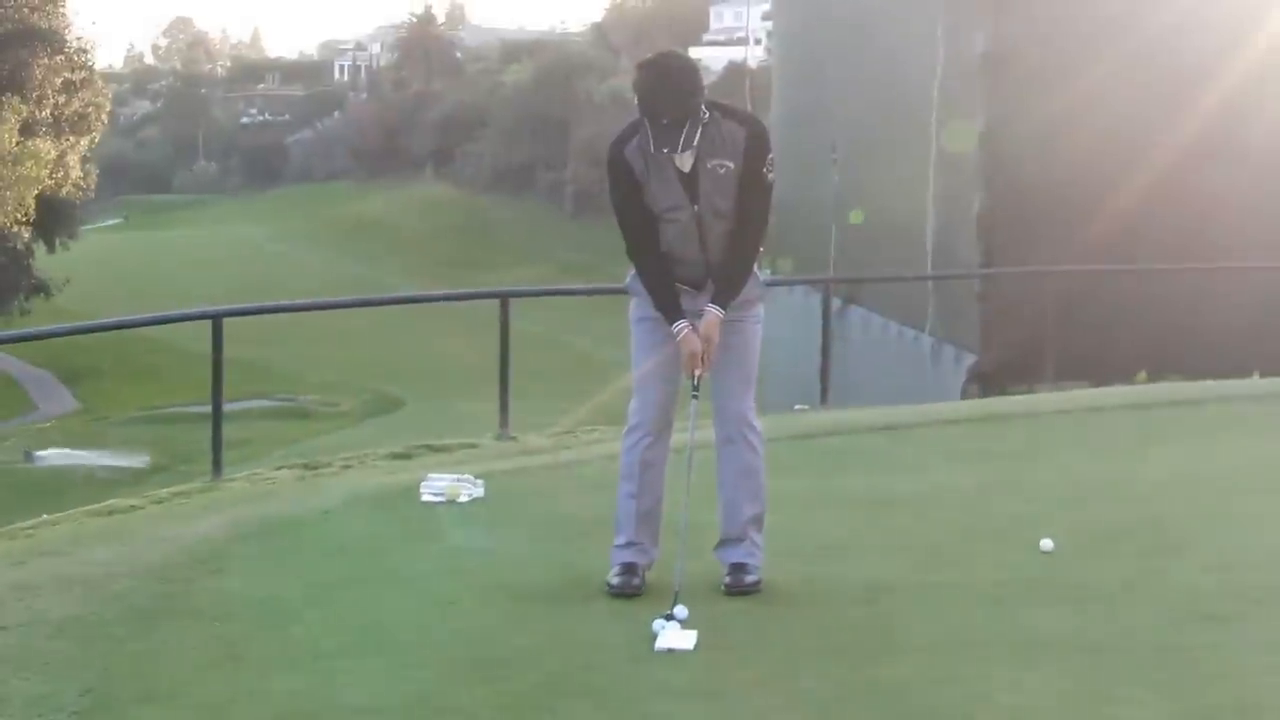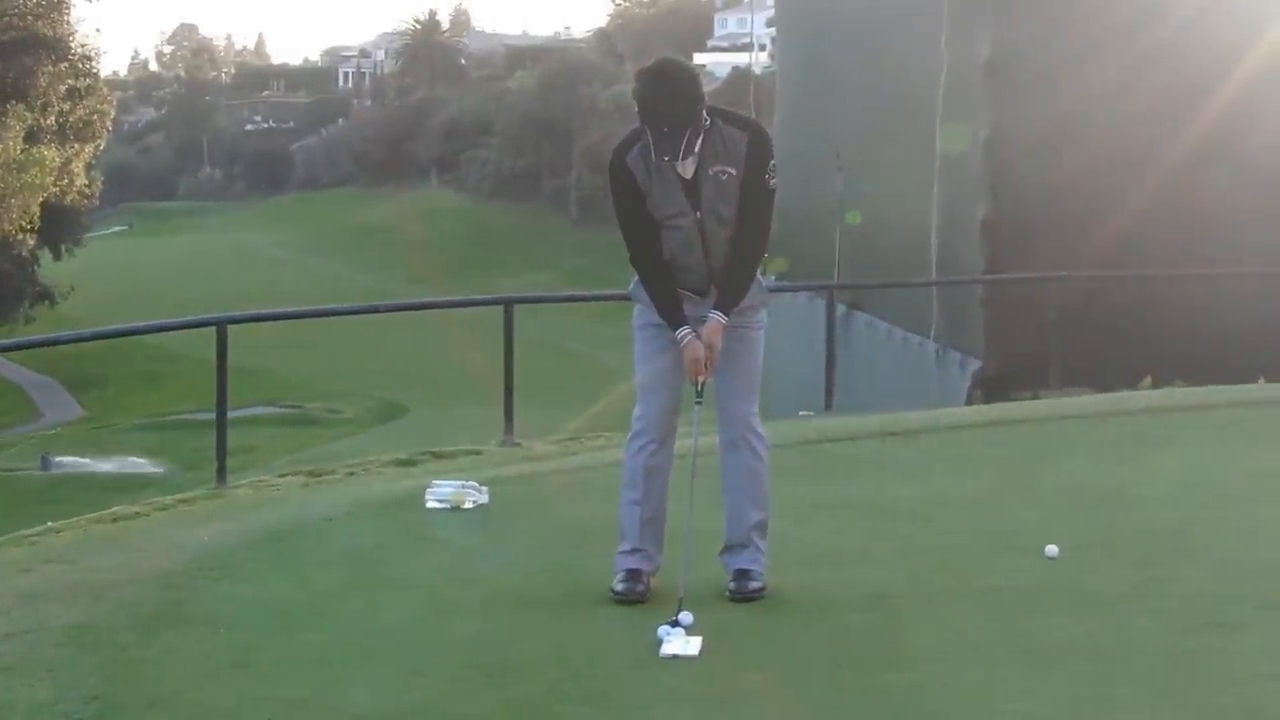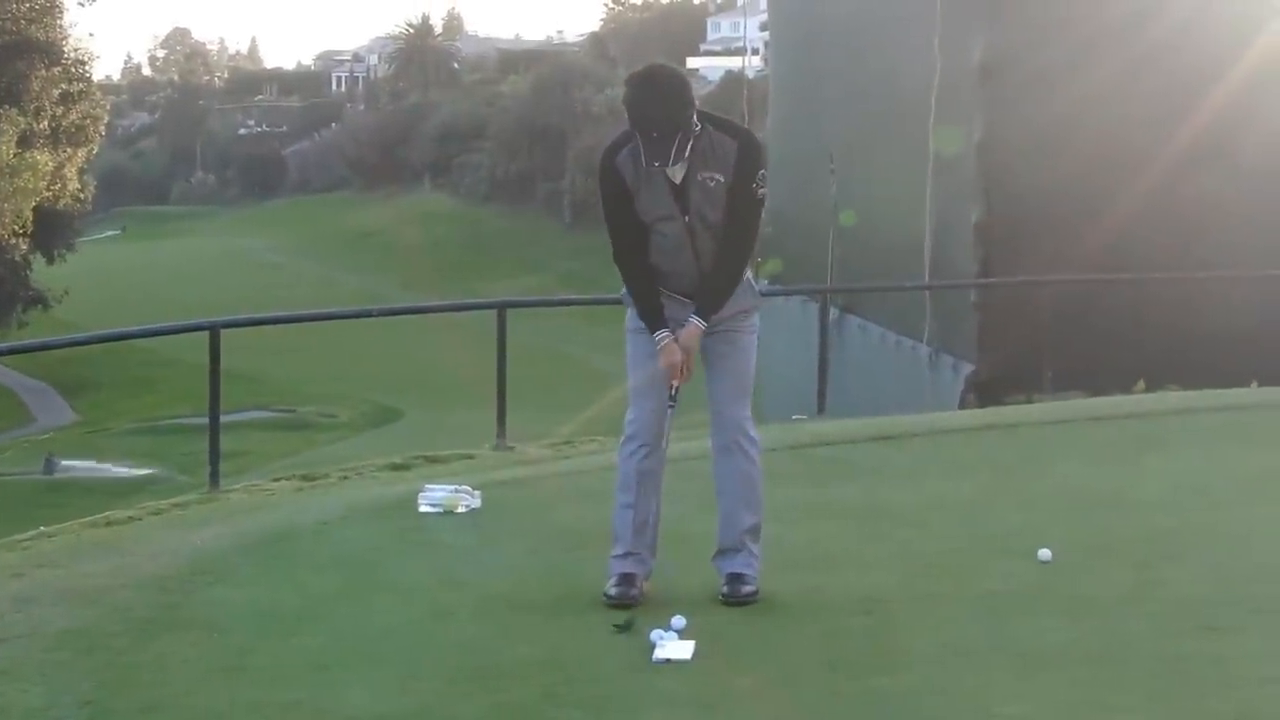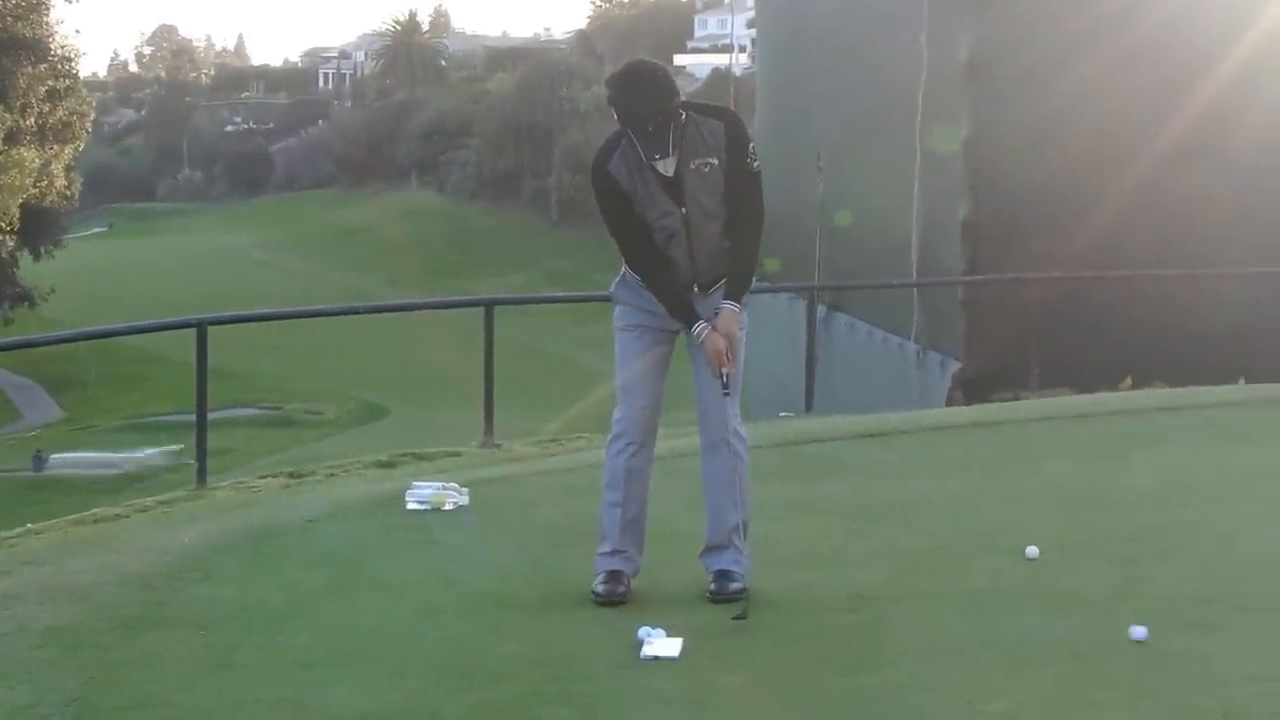
dt=1s
person 1, frame 1
left shoulder: (746, 135)
right shoulder: (626, 151)
left elbow: (751, 231)
right elbow: (641, 247)
left wrist: (715, 310)
right wrist: (679, 325)
left hip: (733, 290)
right hip: (659, 292)
left knee: (738, 419)
right knee: (646, 419)
left ankle: (743, 552)
right ankle: (630, 554)
person 1, frame 2
left shoulder: (749, 141)
right shoulder: (628, 158)
left elbow: (754, 237)
right elbow: (644, 254)
left wrist: (719, 317)
right wrist: (683, 331)
left hip: (736, 296)
right hip: (662, 299)
left knee: (742, 425)
right knee: (650, 425)
left ankle: (747, 559)
right ankle: (635, 560)
person 1, frame 3
left shoulder: (739, 147)
right shoulder: (618, 161)
left elbow: (740, 243)
right elbow: (629, 256)
left wrist: (699, 323)
right wrist: (661, 335)
left hip: (727, 301)
right hip: (654, 301)
left knee: (735, 428)
right knee: (642, 428)
left ankle: (740, 562)
right ankle: (628, 563)
person 1, frame 4
left shoulder: (724, 129)
right shoulder: (610, 165)
left elbow: (749, 219)
right elbow: (642, 255)
left wrist: (731, 305)
right wrist: (695, 327)
left hip: (719, 293)
right hip: (647, 297)
left knee: (723, 425)
right knee: (631, 424)
left ankle: (728, 559)
right ankle: (616, 561)
